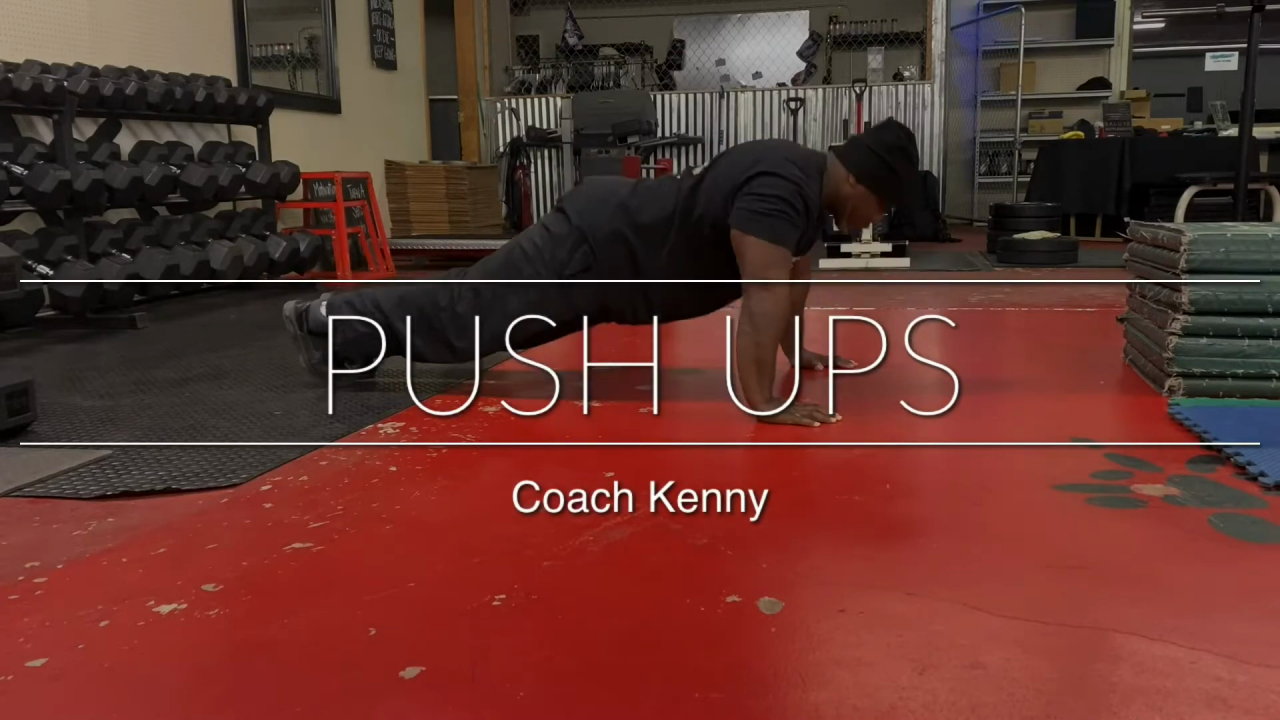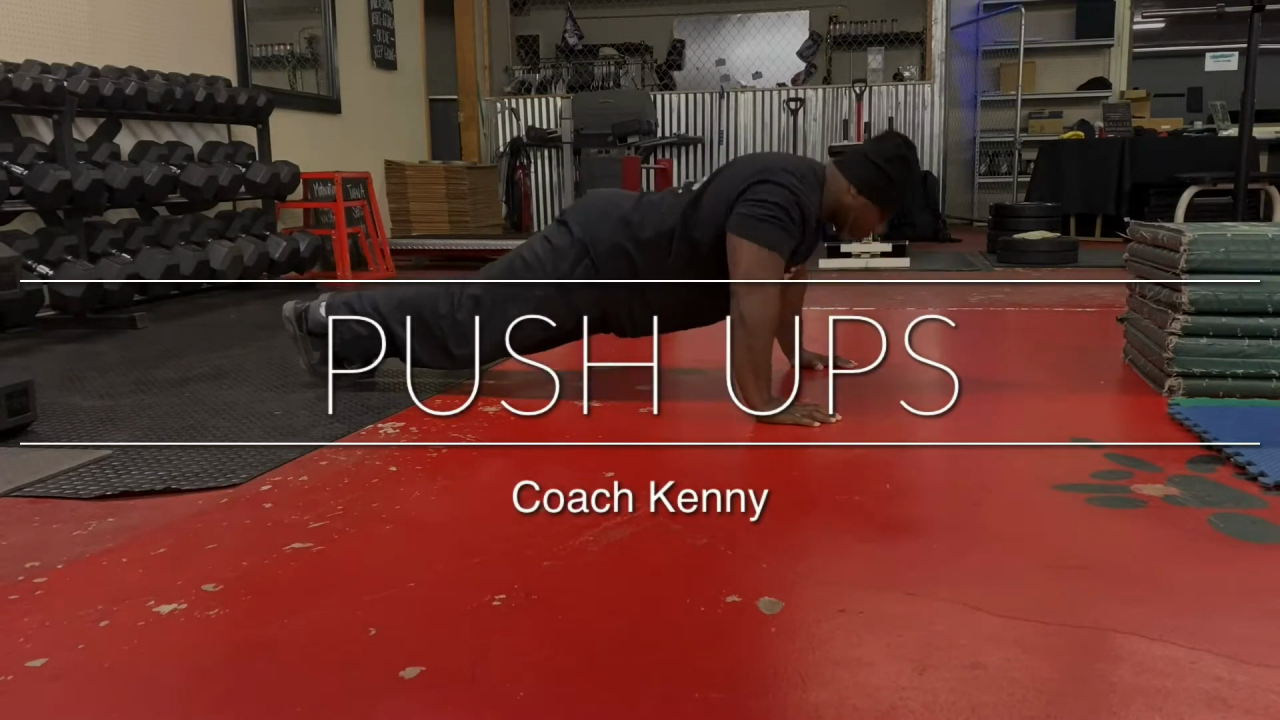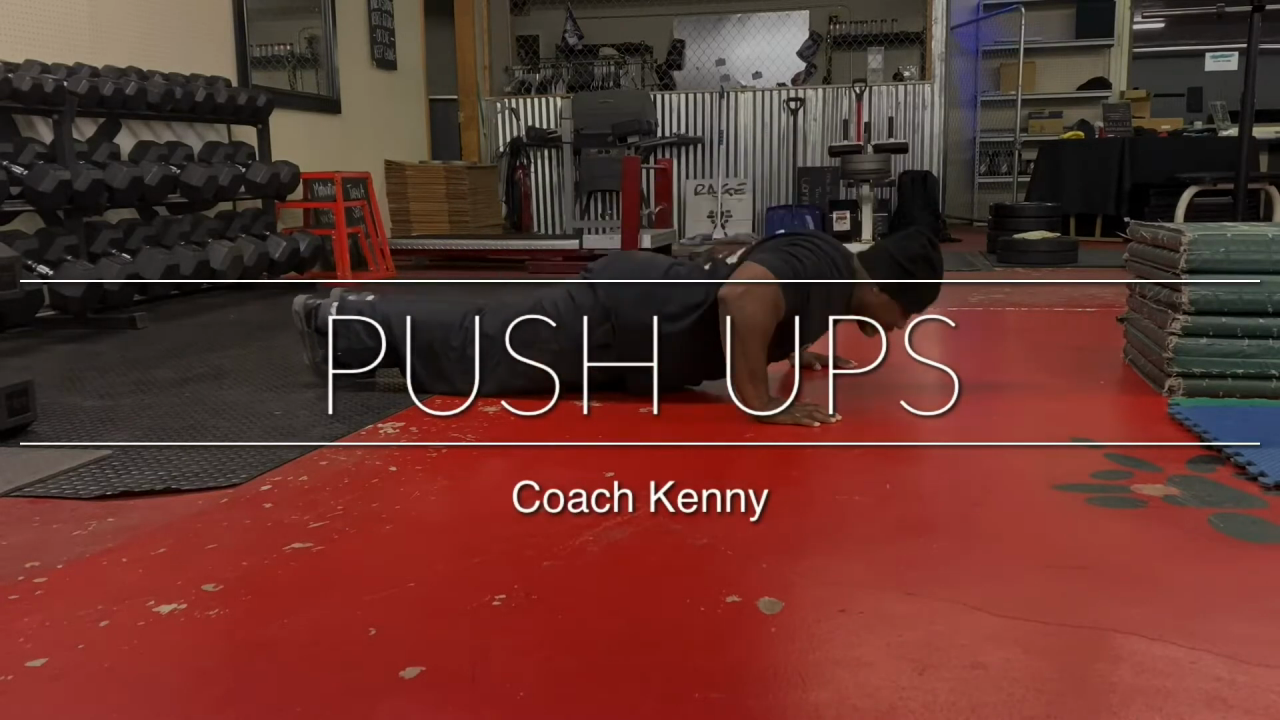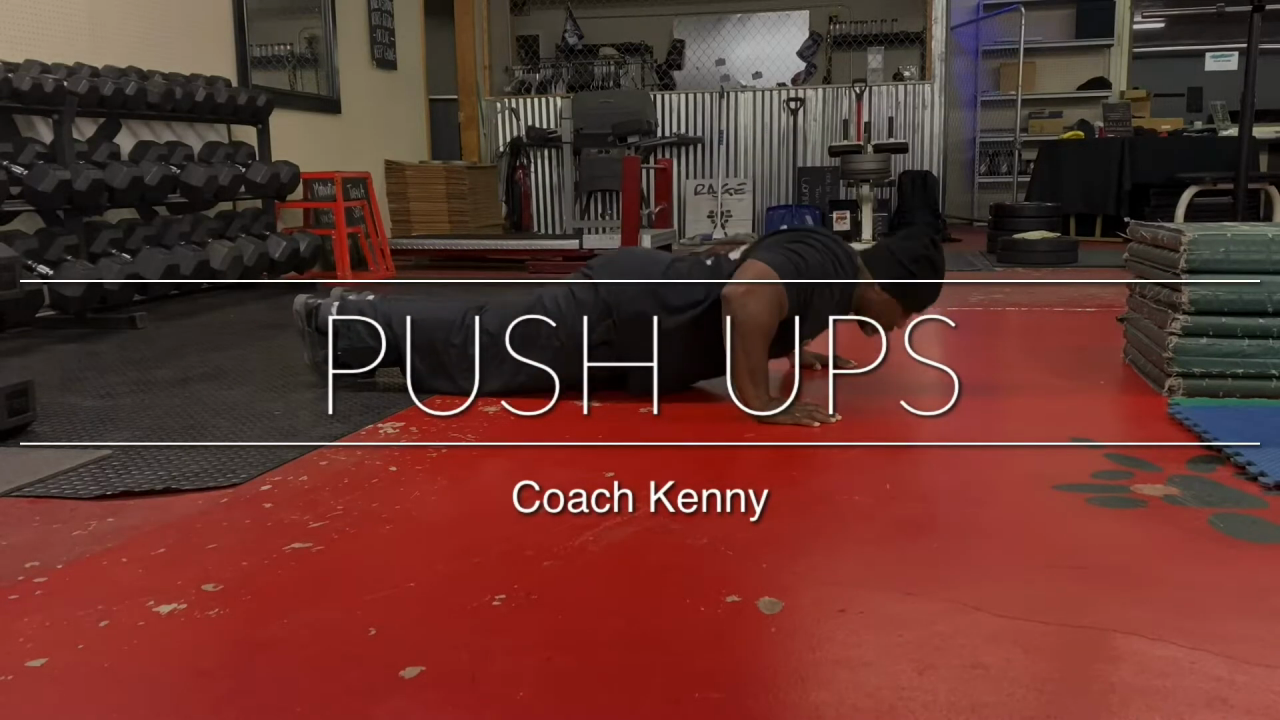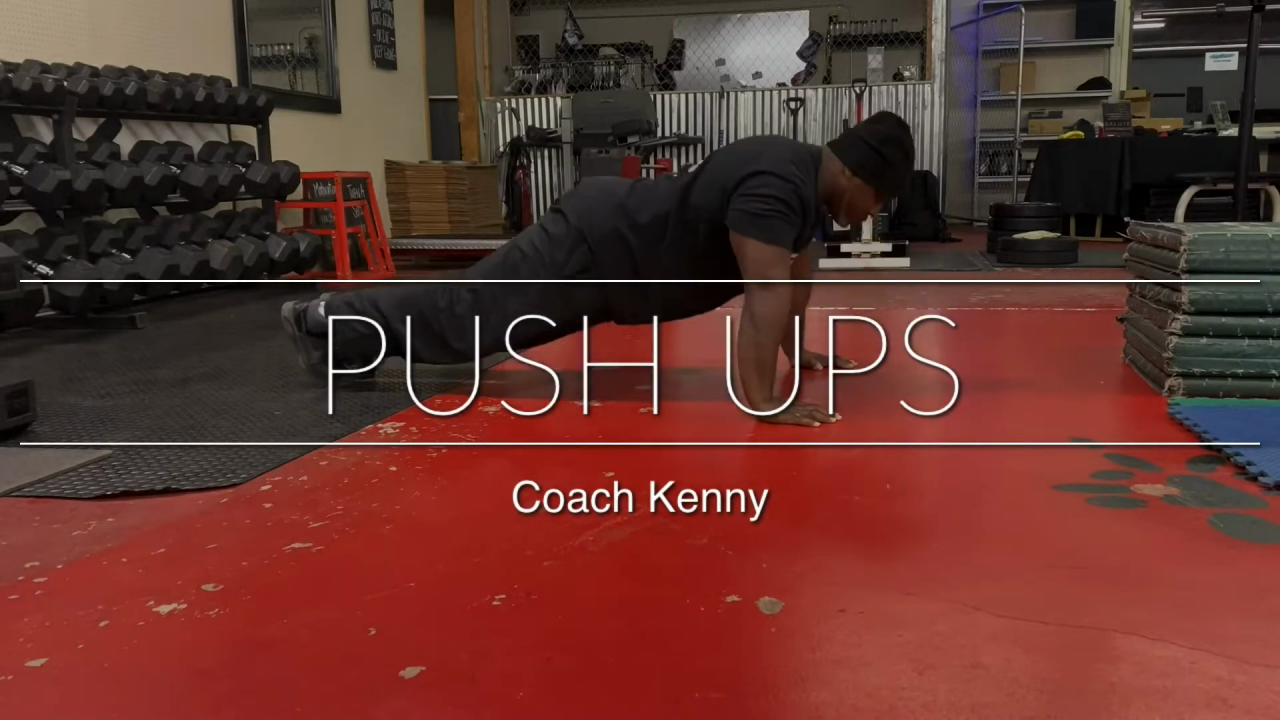
dt=0.4s
person 1, frame 1
left shoulder: (810, 184)
right shoulder: (783, 183)
left elbow: (791, 273)
right elbow: (763, 290)
left wrist: (795, 350)
right wrist: (761, 401)
left hip: (614, 245)
right hip: (592, 248)
left knee: (474, 310)
right knee: (461, 317)
left ankle: (345, 321)
right ankle: (328, 320)
person 1, frame 2
left shoulder: (812, 194)
right shoulder: (789, 194)
left elbow: (788, 275)
right elbow: (751, 289)
left wrist: (796, 350)
right wrist: (762, 401)
left hip: (615, 255)
right hip: (595, 258)
left knee: (474, 314)
right knee: (462, 324)
left ankle: (346, 320)
right ankle: (325, 319)
person 1, frame 3
left shoulder: (832, 268)
right shoulder: (824, 277)
right elbow: (740, 295)
left wrist: (791, 351)
right wrist: (759, 401)
left hip: (637, 298)
right hip: (614, 323)
left knee: (491, 333)
right knee: (470, 348)
left ankle: (361, 310)
right ankle: (332, 320)
person 1, frame 4
left shoulder: (832, 267)
right shoulder: (823, 266)
right elbow: (745, 297)
left wrist: (794, 350)
right wrist: (759, 400)
left hip: (635, 299)
right hip: (616, 314)
left knee: (492, 330)
right knee: (476, 344)
left ankle: (361, 310)
right ankle: (335, 317)
person 1, frame 5
left shoulder: (806, 179)
right shoulder: (780, 183)
left elbow: (794, 268)
right elbow: (765, 290)
left wrist: (795, 350)
right wrist: (762, 400)
left hip: (612, 244)
right hip: (592, 248)
left knee: (473, 311)
right knee: (461, 317)
left ankle: (341, 319)
right ankle: (326, 320)
